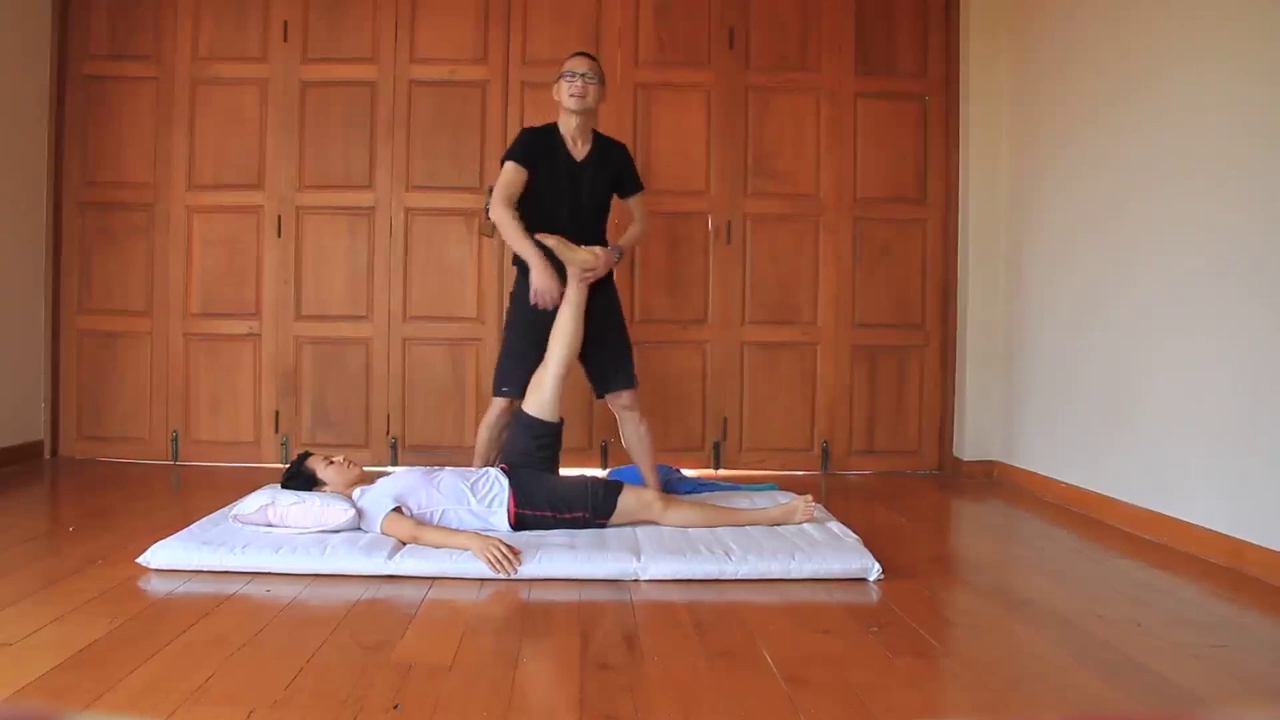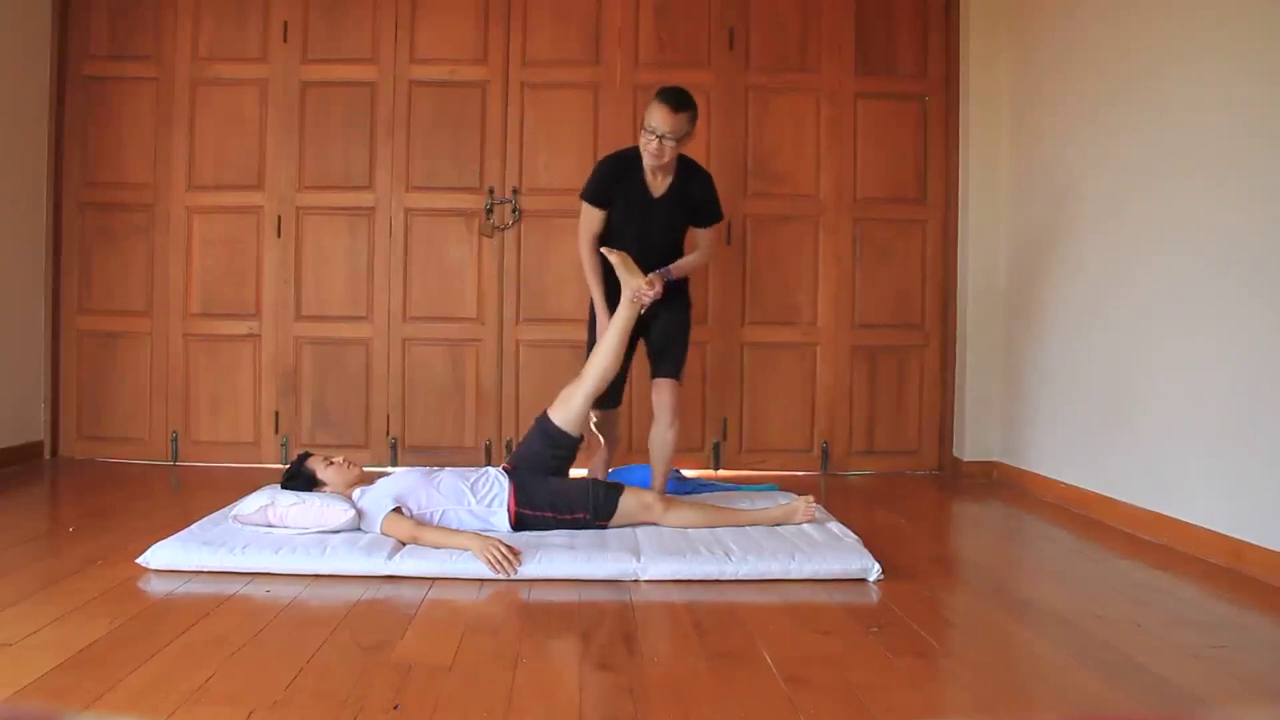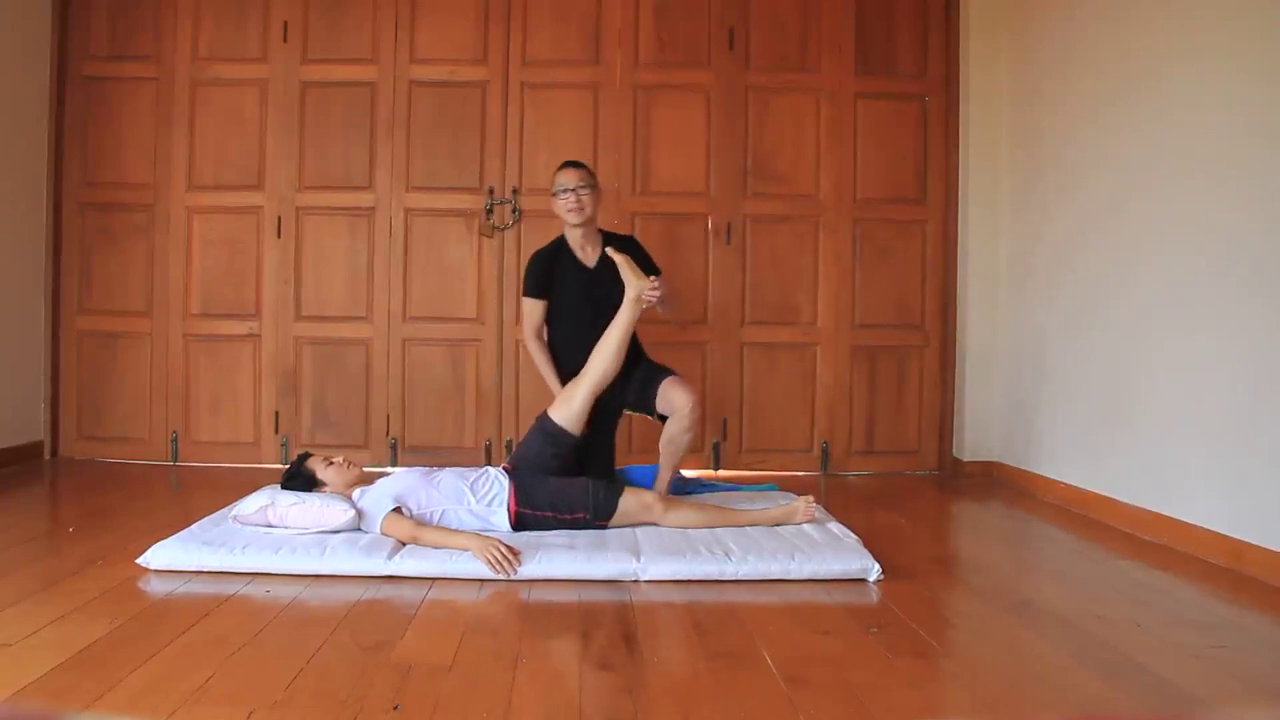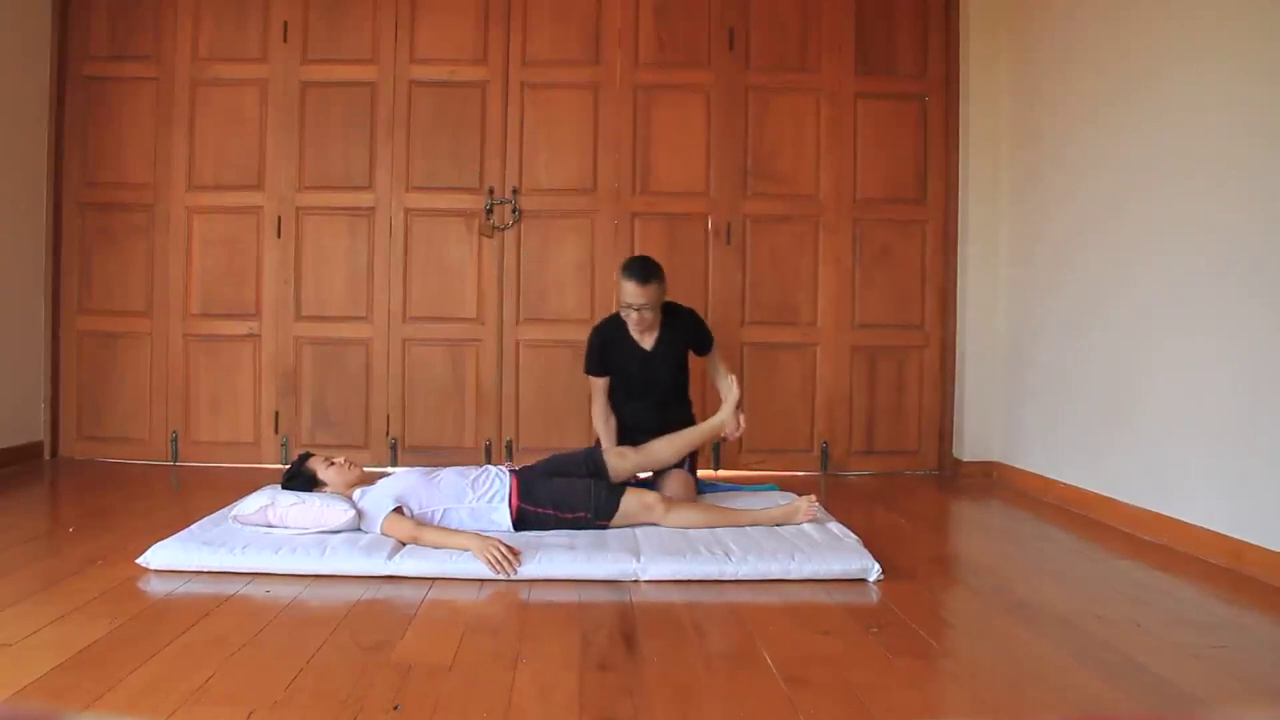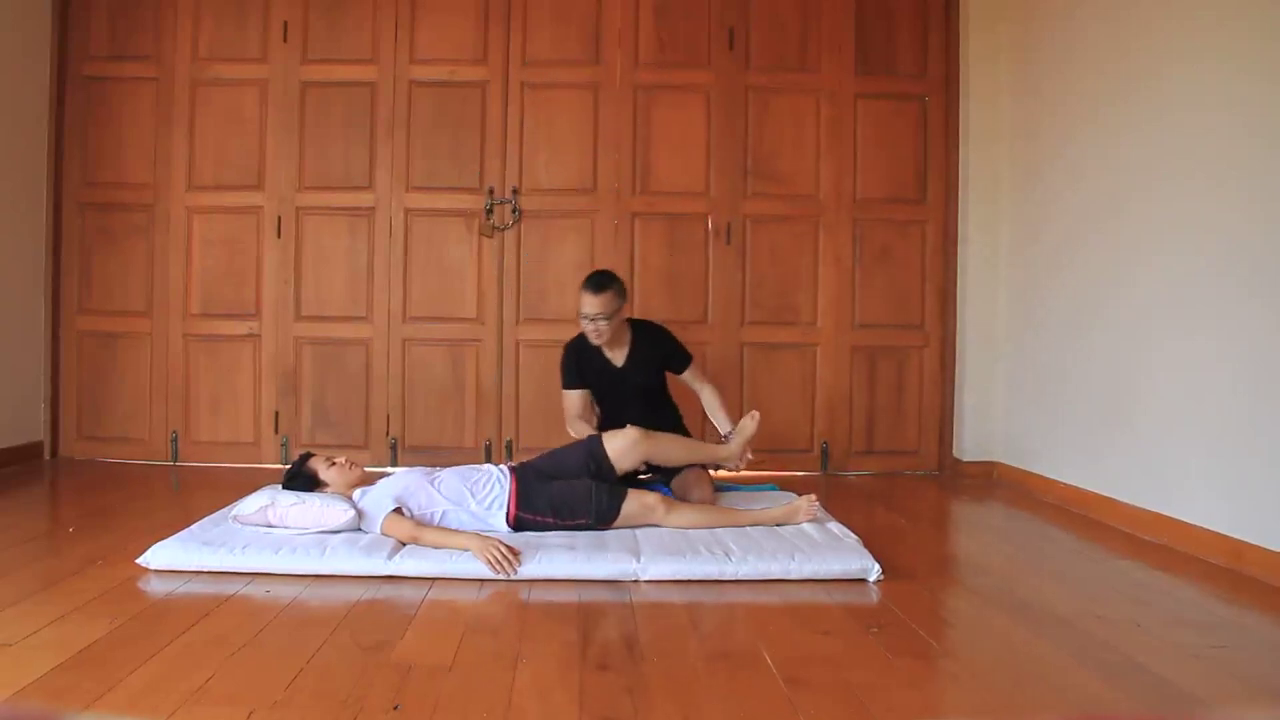
dt=1s
person 1, frame 1
left shoulder: (383, 484)
right shoulder: (369, 506)
right elbow: (414, 531)
right wrist: (473, 538)
left hip: (511, 478)
right hip: (517, 506)
left knee: (549, 374)
right knee: (651, 503)
left ankle: (575, 276)
right ankle: (771, 514)
person 1, frame 2
left shoulder: (387, 481)
right shoulder: (370, 506)
right elbow: (415, 531)
right wrist: (474, 539)
left hip: (513, 478)
right hip: (518, 507)
left knee: (581, 390)
right knee: (651, 505)
left ankle: (631, 299)
right ankle: (773, 515)
person 1, frame 3
left shoulder: (386, 482)
right shoulder: (369, 507)
right elbow: (415, 532)
right wrist: (474, 540)
left hip: (514, 478)
right hip: (518, 508)
left knee: (581, 390)
right knee: (652, 505)
left ankle: (632, 300)
right ankle: (773, 516)
person 1, frame 4
left shoulder: (382, 484)
right shoulder: (370, 508)
right elbow: (416, 532)
right wrist: (474, 541)
left hip: (516, 480)
right hip: (518, 509)
left knee: (629, 456)
right knee: (651, 506)
left ankle: (717, 422)
right ankle: (773, 517)
person 1, frame 5
left shoulder: (384, 482)
right shoulder: (369, 508)
right elbow: (415, 532)
right wrist: (474, 540)
left hip: (515, 477)
right hip: (518, 509)
left knee: (629, 440)
right knee: (654, 507)
left ankle: (724, 452)
right ankle: (773, 516)
person 2, frame 1
left shoulder: (615, 154)
right shoulder: (532, 141)
left elbow: (639, 219)
right elbow: (500, 206)
left wrist: (614, 253)
right wrist: (538, 261)
left hip: (595, 291)
right hip: (537, 287)
left knee: (626, 400)
right knee: (504, 401)
left ankle: (657, 495)
person 2, frame 2
left shoulder: (697, 182)
right shoulder: (612, 170)
left elbow: (704, 249)
right elbow: (587, 243)
left wrist: (666, 275)
right wrist: (602, 311)
left hip: (668, 300)
right hip: (613, 295)
left knee: (666, 400)
right knee: (602, 399)
left ankle: (655, 498)
right ankle: (605, 455)
person 2, frame 3
left shoulder: (626, 248)
right shoulder: (544, 262)
left elbow: (666, 305)
right elbow: (533, 335)
left wrist: (658, 297)
right wrist: (559, 392)
left hip: (632, 366)
left knee: (687, 402)
left ankle: (659, 492)
person 2, frame 4
left shoulder: (686, 322)
right shoulder: (604, 335)
left elbow: (713, 361)
right elbow: (600, 402)
left hip: (675, 426)
right hip: (623, 429)
left knee: (676, 495)
left ankle: (661, 481)
person 2, frame 5
left shoulder: (654, 337)
right shoulder: (575, 353)
left elbow: (702, 386)
right elbow: (574, 419)
left wrist: (730, 434)
left hip: (666, 436)
left knee: (700, 495)
left ankle: (663, 481)
